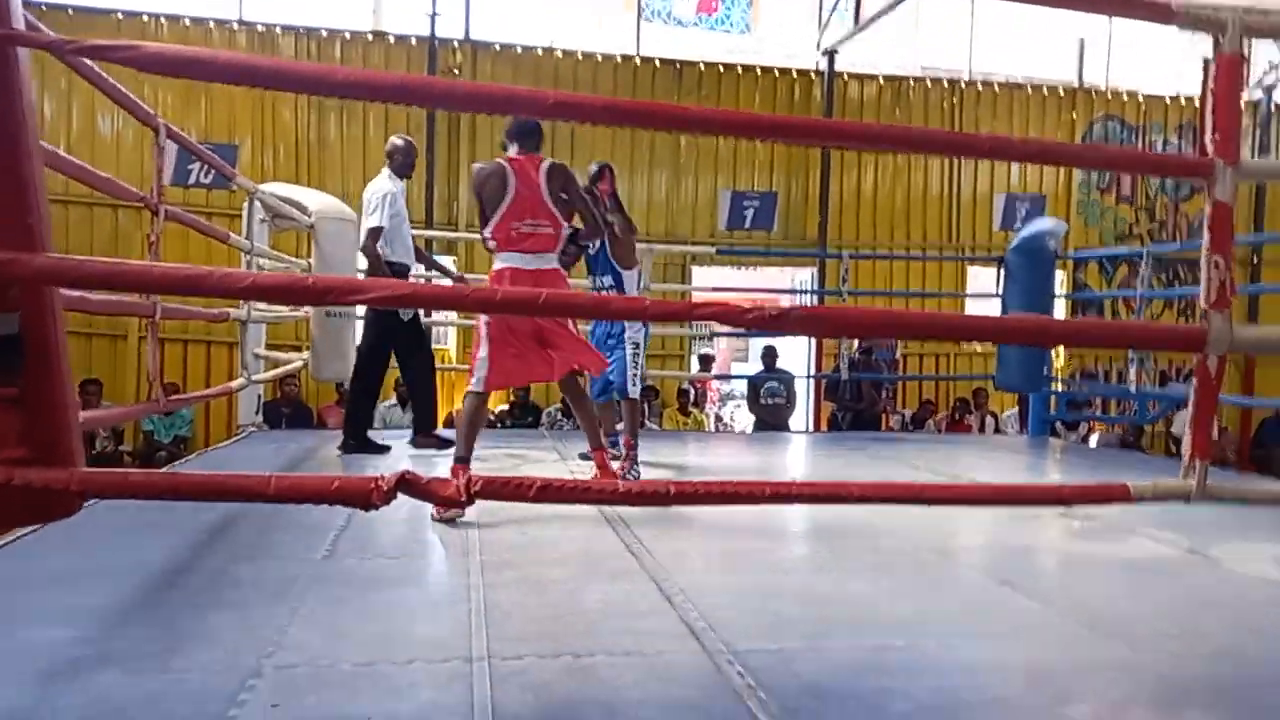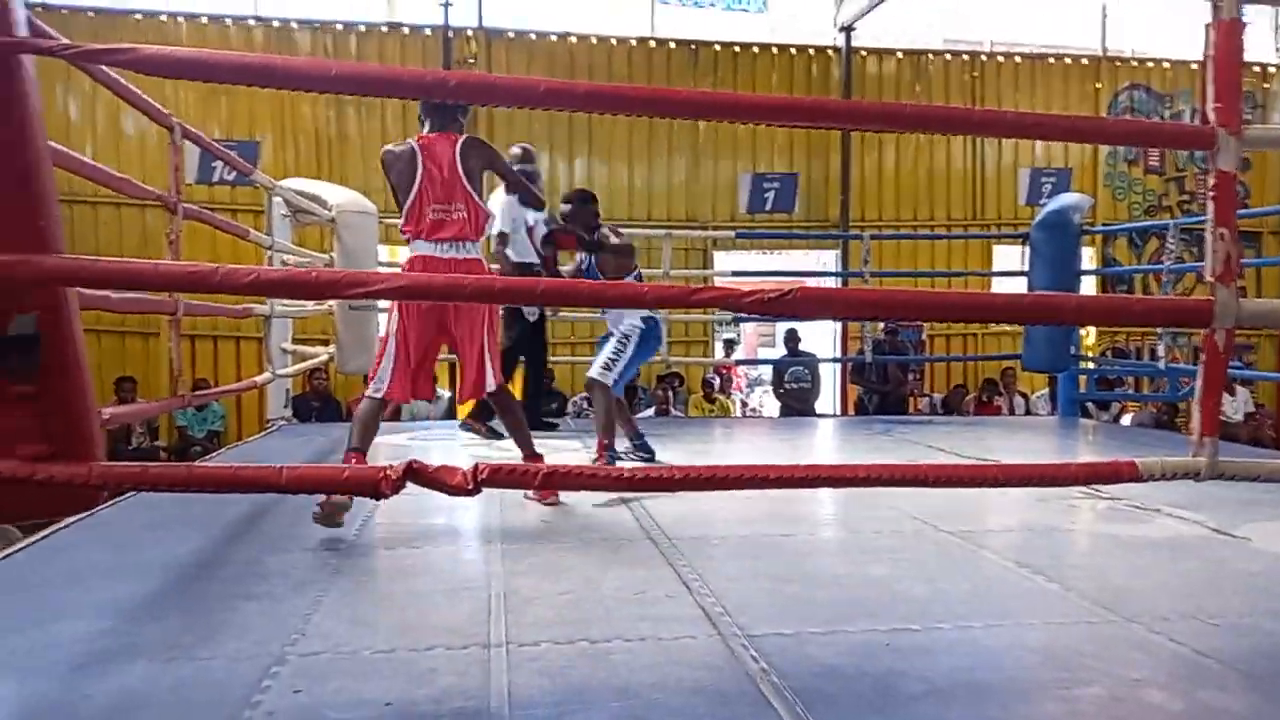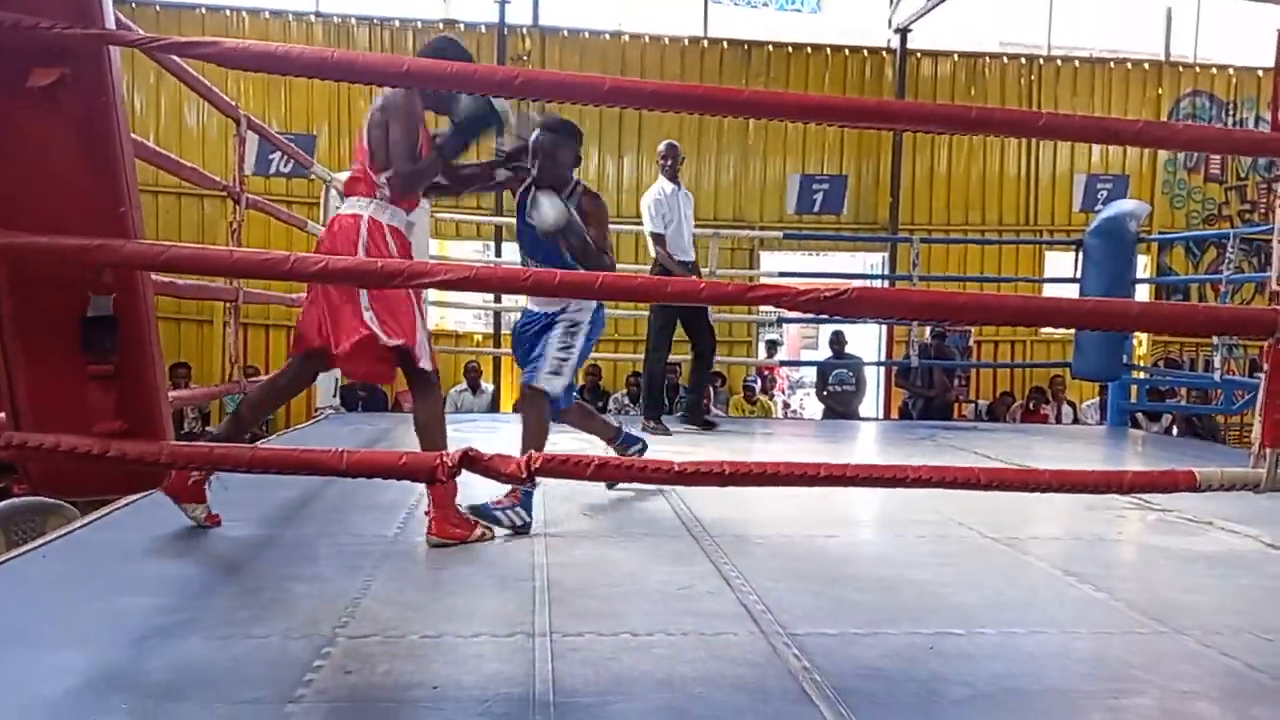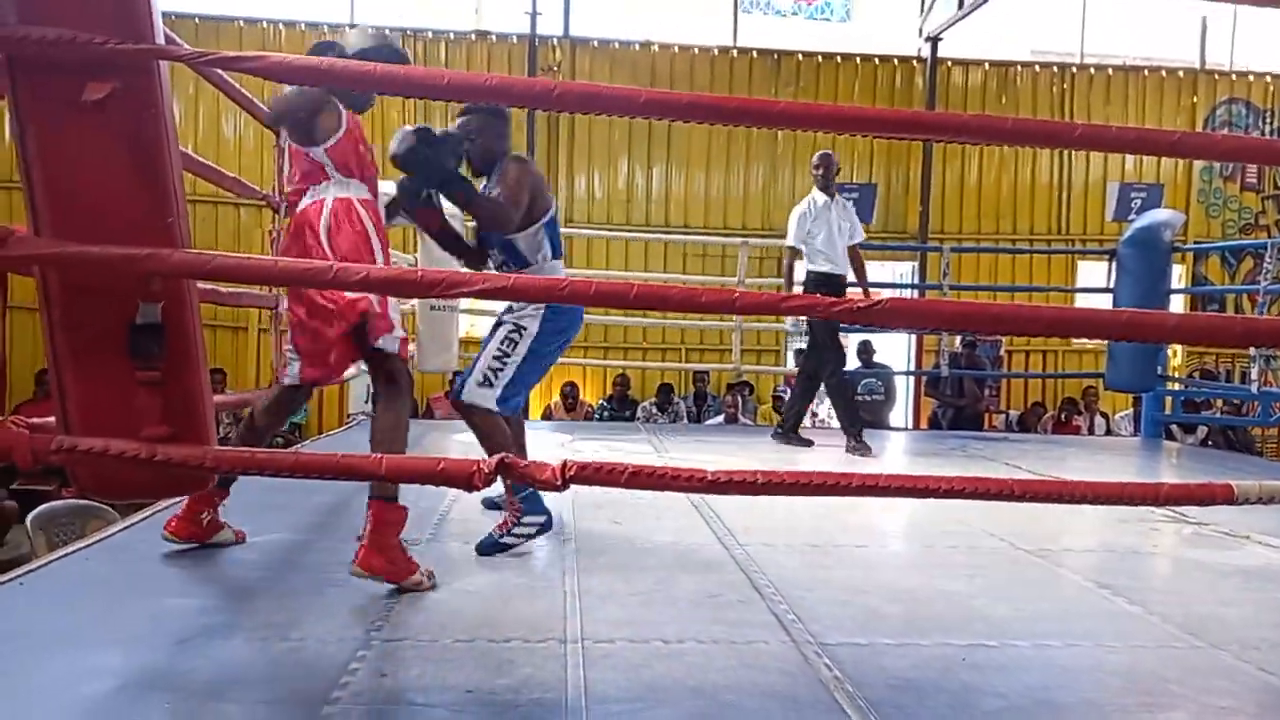
dt=1s
person 1, frame 1
left shoulder: (484, 173)
right shoulder: (558, 173)
left elbow: (489, 240)
right elbow: (595, 229)
right wrist: (571, 251)
left hip: (507, 280)
right hip: (550, 280)
left knee: (480, 384)
right knee: (569, 375)
left ankle: (458, 483)
right ankle: (603, 466)
person 1, frame 2
left shoulder: (394, 156)
right shoulder: (474, 149)
right elbow: (533, 199)
right wrist: (525, 189)
left hip: (422, 271)
right hip: (472, 273)
left knee: (382, 387)
right knee: (491, 383)
person 1, frame 3
left shoulder: (412, 111)
right shoulder: (401, 100)
left elbow: (431, 184)
right elbow: (402, 180)
left wrist: (487, 173)
right wrist: (446, 150)
left hip: (377, 241)
right hip: (367, 240)
left knee: (304, 368)
right knee: (421, 373)
left ankle: (193, 470)
right ankle: (445, 515)
person 1, frame 4
left shoulder: (335, 121)
right shoulder: (316, 97)
right elbow: (277, 110)
left hip: (312, 238)
right hip: (337, 222)
left knee: (293, 386)
right knee: (391, 373)
left ankle: (197, 512)
person 2, frame 1
left shoulder: (617, 232)
left elbow: (629, 230)
left wrist: (611, 193)
left hip: (628, 322)
right hip: (601, 322)
left knee: (625, 387)
right knee: (599, 389)
left ankle: (630, 458)
right ankle: (611, 442)
person 2, frame 2
left shoulder: (607, 240)
right shoulder: (588, 252)
left elbow: (627, 251)
left wrist: (578, 240)
right wrist: (548, 258)
left hip: (637, 329)
right hip: (622, 330)
left knee: (598, 381)
right knee: (606, 385)
left ankle: (605, 460)
right ankle: (639, 444)
person 2, frame 3
left shoulder: (588, 203)
right shoulder: (525, 183)
left elbow: (606, 274)
left wrist: (575, 236)
left hip: (575, 314)
right hip: (536, 313)
left knee: (537, 393)
right knee: (558, 404)
left ankle: (519, 500)
right ankle: (626, 444)
person 2, frame 4
left shoulder: (516, 167)
right shoulder: (497, 181)
left elbow: (504, 219)
right elbow: (476, 256)
left wrist: (446, 180)
left hip: (543, 307)
right hip: (536, 308)
left knee: (475, 401)
right knee: (502, 398)
left ankle: (526, 509)
right ankle: (520, 489)
person 3, frame 1
left shoulder: (394, 191)
right shoulder: (384, 190)
left elbow: (409, 247)
right elbow: (368, 245)
left wrist: (448, 273)
right wrist: (391, 283)
left hip: (391, 281)
right hip: (388, 281)
left knee: (373, 361)
right knee: (417, 357)
left ankle: (355, 435)
right ankle: (416, 431)
person 3, frame 2
right shoulder: (505, 197)
right elbow: (499, 246)
right wrist: (514, 281)
left hip: (532, 274)
right hip: (517, 274)
left knee: (536, 348)
right knee: (514, 347)
left ankle: (532, 415)
right ankle: (479, 415)
person 3, frame 3
left shoulder: (687, 197)
right shoulder: (654, 198)
right elbow: (659, 247)
left wrist: (698, 277)
right wrist: (687, 278)
left hip: (687, 273)
right hip: (667, 274)
left knee: (706, 343)
right knee: (658, 349)
left ankle: (693, 410)
right ankle: (651, 416)
person 3, frame 4
left shoulder: (846, 209)
right shoulder: (803, 210)
left elbow: (854, 254)
right elbow: (790, 259)
left wrist: (866, 293)
left hip: (838, 286)
right hip: (818, 285)
left knee: (815, 363)
right knee: (833, 361)
left ankle: (787, 427)
right ankle: (853, 434)
